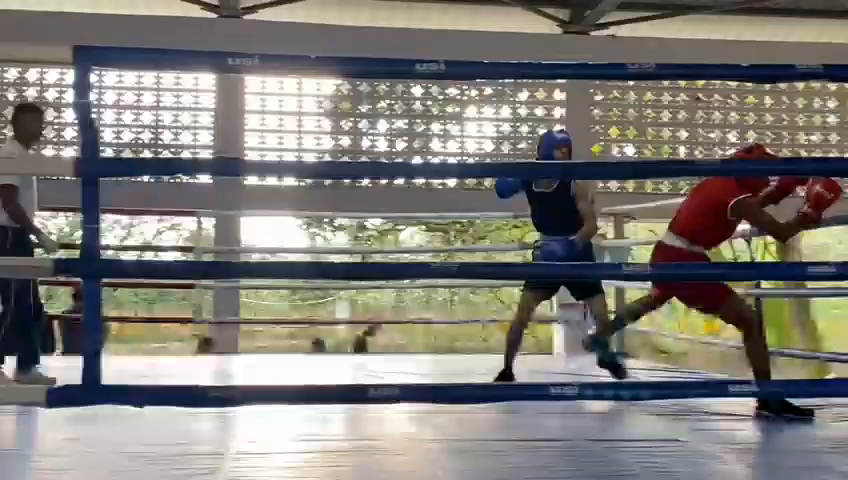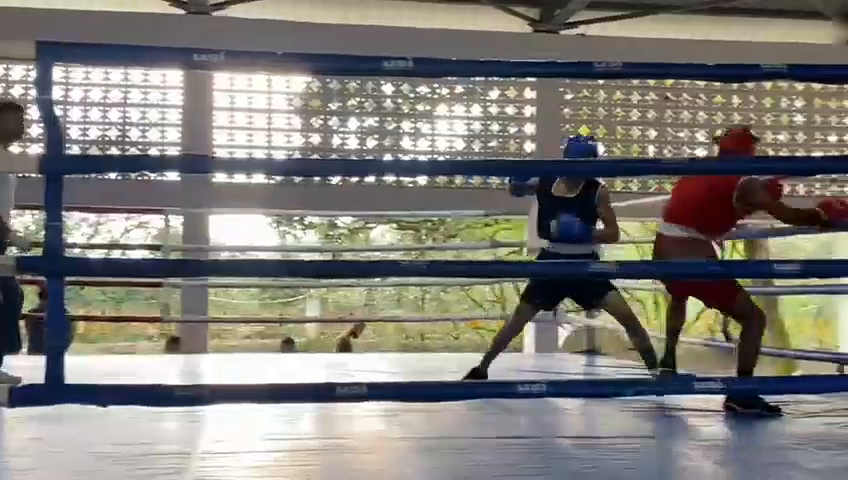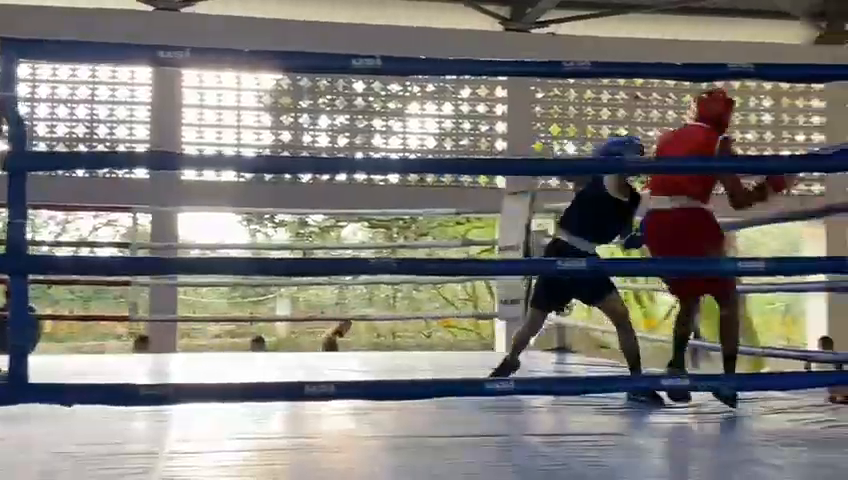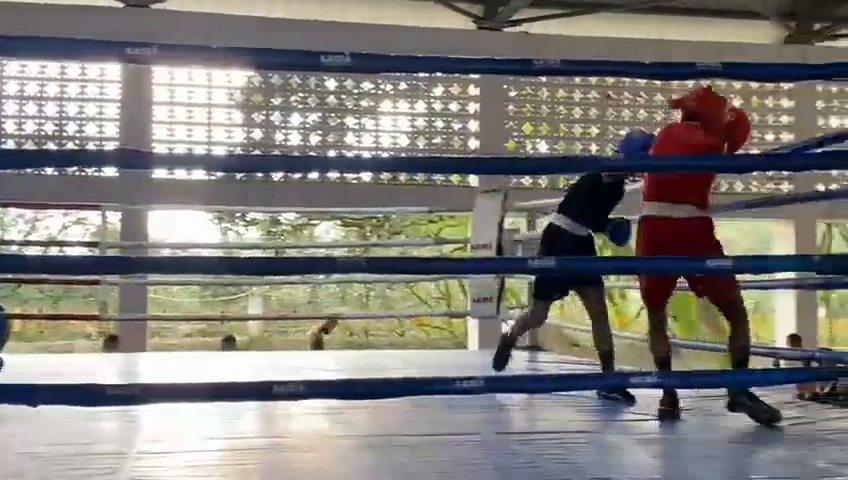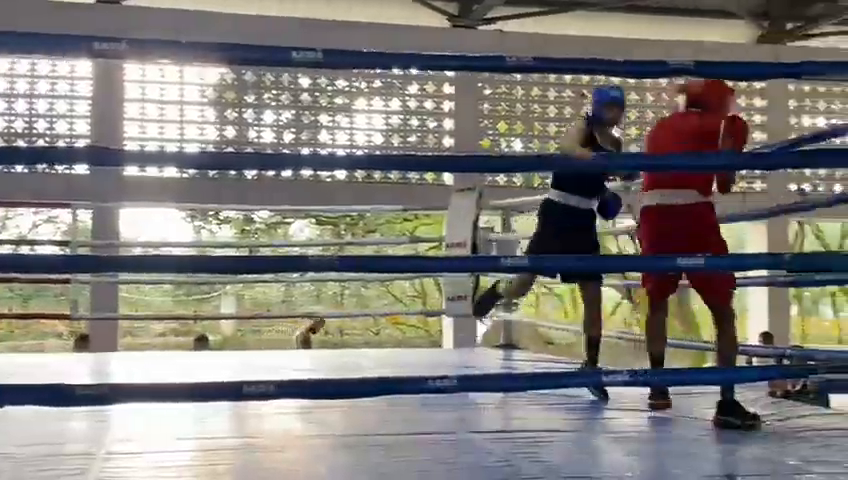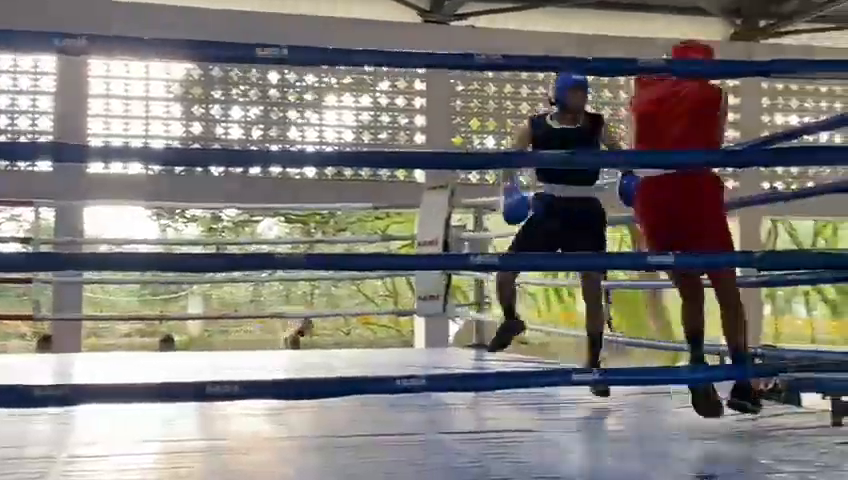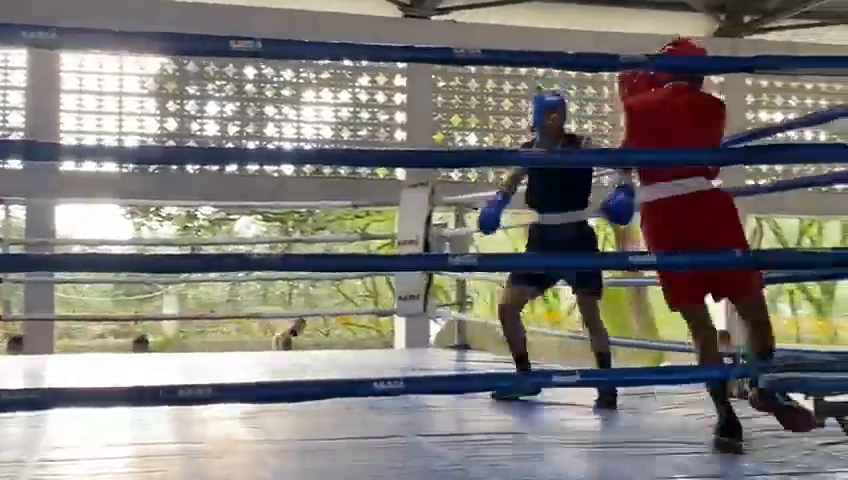
dt=0.1s
person 1, frame 1
left shoulder: (719, 184)
right shoulder: (741, 201)
right elbow: (781, 233)
left wrist: (784, 187)
right wrist: (812, 209)
left hip: (662, 257)
left knee: (657, 299)
right knee: (751, 322)
left ankle: (602, 336)
right ankle: (769, 400)
person 1, frame 2
left shoulder: (694, 173)
right shoulder: (741, 184)
right elbow: (790, 216)
left wrist: (755, 197)
left hip: (664, 254)
right hip: (695, 260)
left knee: (678, 296)
right knee: (753, 319)
left ankle: (668, 361)
right ankle: (740, 395)
person 1, frame 3
left shoulder: (670, 137)
right shoulder: (718, 140)
right elbow: (739, 201)
right wrist: (768, 187)
left hip: (657, 223)
right hip: (693, 223)
left knee: (689, 303)
right knee: (729, 302)
left ankle: (677, 372)
person 1, frame 4
left shoulder: (664, 136)
right shoulder: (713, 143)
left hip: (652, 232)
right hip: (692, 232)
left knee: (656, 317)
right knee: (737, 314)
left ankle: (668, 393)
right ankle: (738, 390)
person 1, frame 5
left shoulder: (661, 127)
right shoulder: (719, 128)
right elbow: (725, 185)
left hip: (654, 220)
right hip: (695, 219)
left knee: (656, 305)
right knee: (722, 313)
left ankle: (657, 386)
right ankle: (727, 405)
person 1, frame 6
left shoulder: (646, 95)
right shoulder: (712, 94)
right elbow: (711, 149)
left hip: (651, 193)
right hip: (696, 186)
left knee: (690, 289)
right knee: (727, 288)
right ankle: (740, 384)
person 1, frame 7
left shoulder: (638, 106)
right shoulder: (712, 106)
left hip: (662, 218)
right hip: (709, 208)
left knee: (700, 327)
right knee: (754, 309)
left ankle: (726, 419)
right ankle: (767, 390)
person 2, frame 1
left shoulder: (575, 182)
right shoulder: (531, 179)
left elbow: (591, 226)
right elbow: (506, 189)
left wrist: (568, 244)
right wrist: (508, 180)
left hip: (578, 253)
right hip: (549, 252)
left knee: (601, 318)
right knee: (523, 312)
left ankle: (606, 354)
right ankle: (507, 371)
person 2, frame 2
left shoulder: (597, 190)
right shoulder: (546, 182)
left elbow: (613, 235)
right elbow: (516, 190)
left wrist: (586, 234)
right wrist: (520, 182)
left hip: (584, 262)
right hip: (552, 260)
left knee: (625, 315)
right knee: (518, 320)
left ankle: (658, 372)
right ankle: (481, 370)
person 2, frame 3
left shoulder: (633, 200)
right shoulder: (596, 180)
left elbow: (624, 234)
left wrist: (633, 235)
left hip: (587, 259)
right hip: (560, 253)
left knee: (622, 317)
right knee: (534, 322)
right ankle: (510, 361)
person 2, frame 4
left shoulder: (620, 180)
right shoulder: (609, 171)
left wrist: (612, 225)
left hip: (582, 243)
right hip: (558, 239)
left knee: (599, 311)
right knee: (538, 314)
right ankle: (509, 340)
person 2, frame 5
left shoulder: (614, 144)
right shoulder: (583, 127)
right elbow: (569, 149)
left wrist: (608, 198)
left hip: (583, 222)
right hip: (556, 215)
left knee: (593, 300)
right knee: (521, 287)
left ankle: (591, 369)
right ankle: (496, 293)
person 2, frame 6
left shoulder: (596, 123)
right shoulder: (536, 125)
left elbow: (620, 152)
right wrist: (511, 191)
left hip: (586, 212)
right hip: (548, 208)
left knee: (593, 289)
right knee: (504, 273)
left ankle: (595, 365)
right ankle: (511, 321)
person 2, frame 7
left shoulder: (578, 144)
right shoulder: (528, 148)
right elbow: (513, 179)
right wrist: (498, 200)
left hip: (576, 235)
right hip: (543, 235)
left knee: (589, 313)
right knee: (508, 305)
left ankle: (607, 384)
right ankle: (525, 373)
